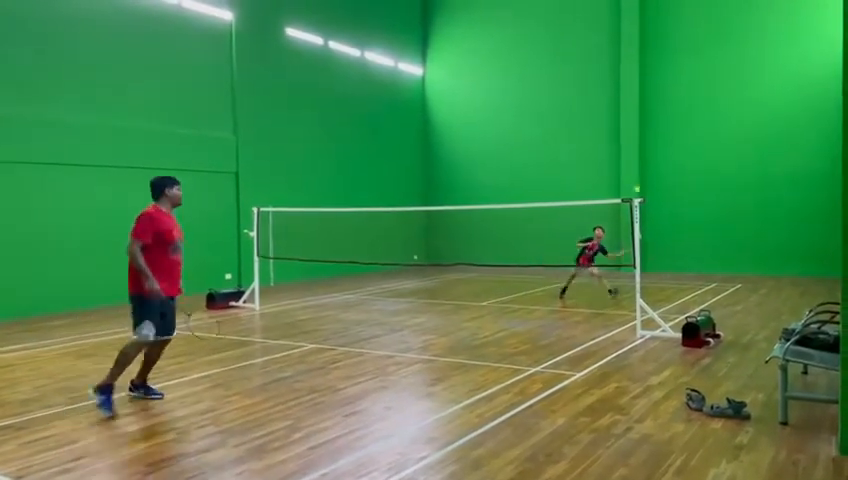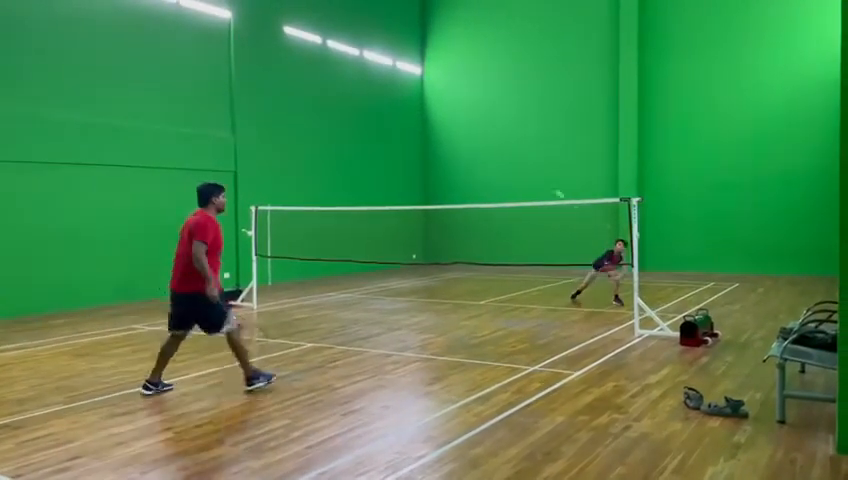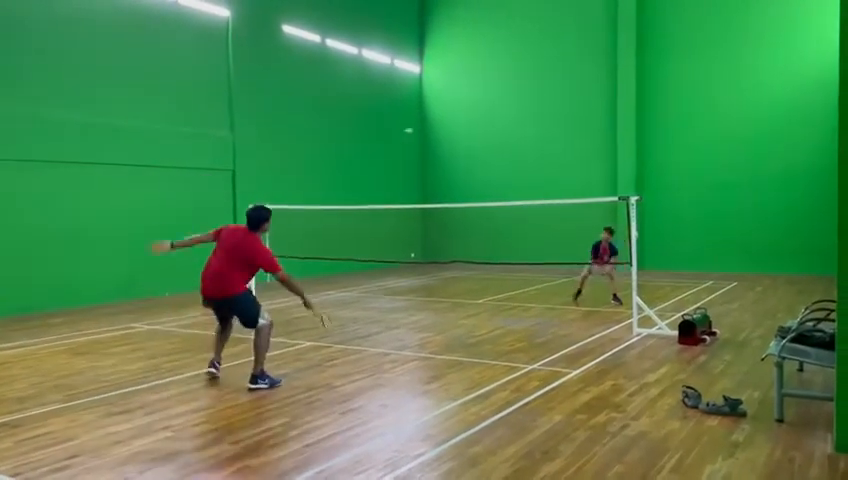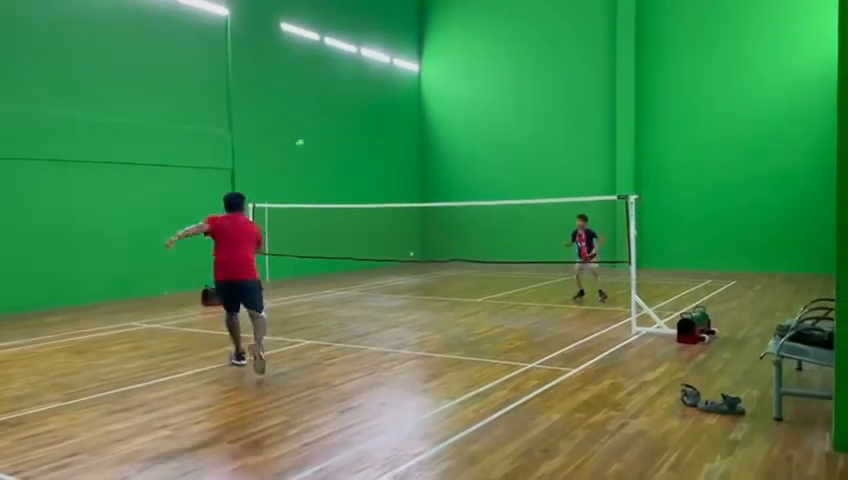
dt=0.3s
person 1, frame 1
left shoulder: (168, 217)
right shoulder: (150, 216)
right elbow: (133, 250)
left wrist: (176, 282)
right wrist: (150, 279)
left hip: (166, 291)
right hip: (149, 292)
left knee: (163, 338)
right knee: (143, 340)
left ankle: (139, 384)
right ankle: (104, 388)
person 1, frame 2
left shoulder: (197, 219)
right shoulder: (206, 222)
right elbow: (197, 254)
right wrist: (210, 282)
left hip: (181, 288)
right hip: (199, 289)
left knee: (178, 334)
right knee: (232, 329)
left ankle: (153, 381)
right ankle: (251, 376)
person 1, frame 3
left shoulder: (230, 231)
right shoulder: (261, 251)
left elbow: (201, 238)
right elbow: (284, 278)
left wrist: (173, 245)
right wrist: (303, 297)
left hip: (209, 288)
right hip: (232, 290)
left knee: (225, 323)
right knee: (263, 325)
left ankle: (215, 361)
right ankle: (258, 375)
person 1, frame 4
left shoulder: (216, 222)
right shoulder: (253, 228)
left elbow: (198, 228)
right elbow: (258, 250)
left wrist: (177, 237)
left hip: (223, 277)
right hip: (248, 276)
left knee: (231, 313)
right knee: (258, 315)
left ankle: (239, 354)
right ankle: (258, 347)
